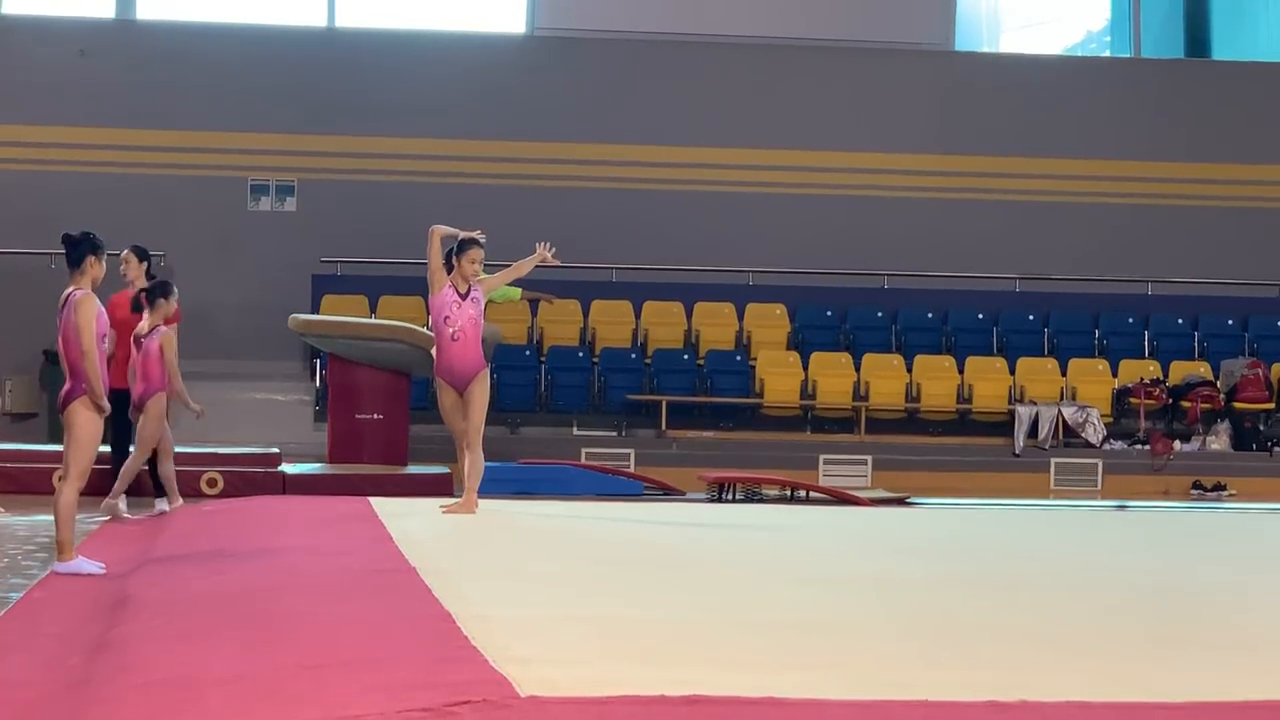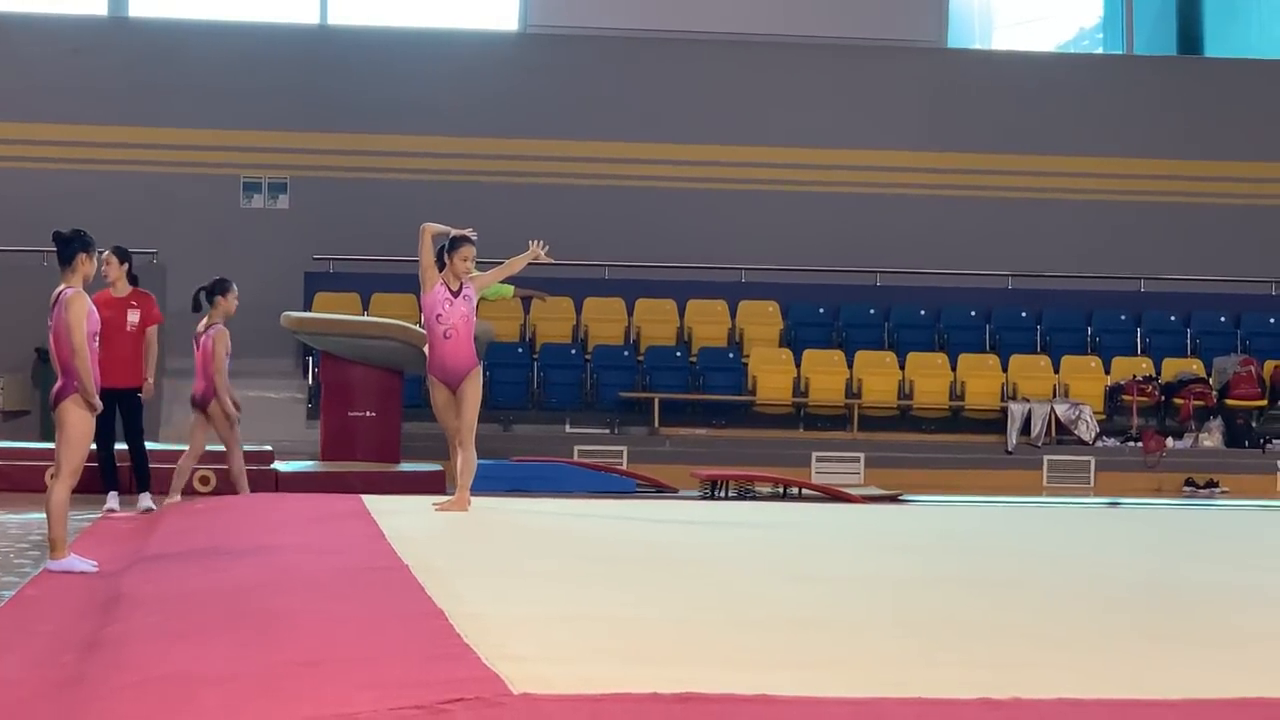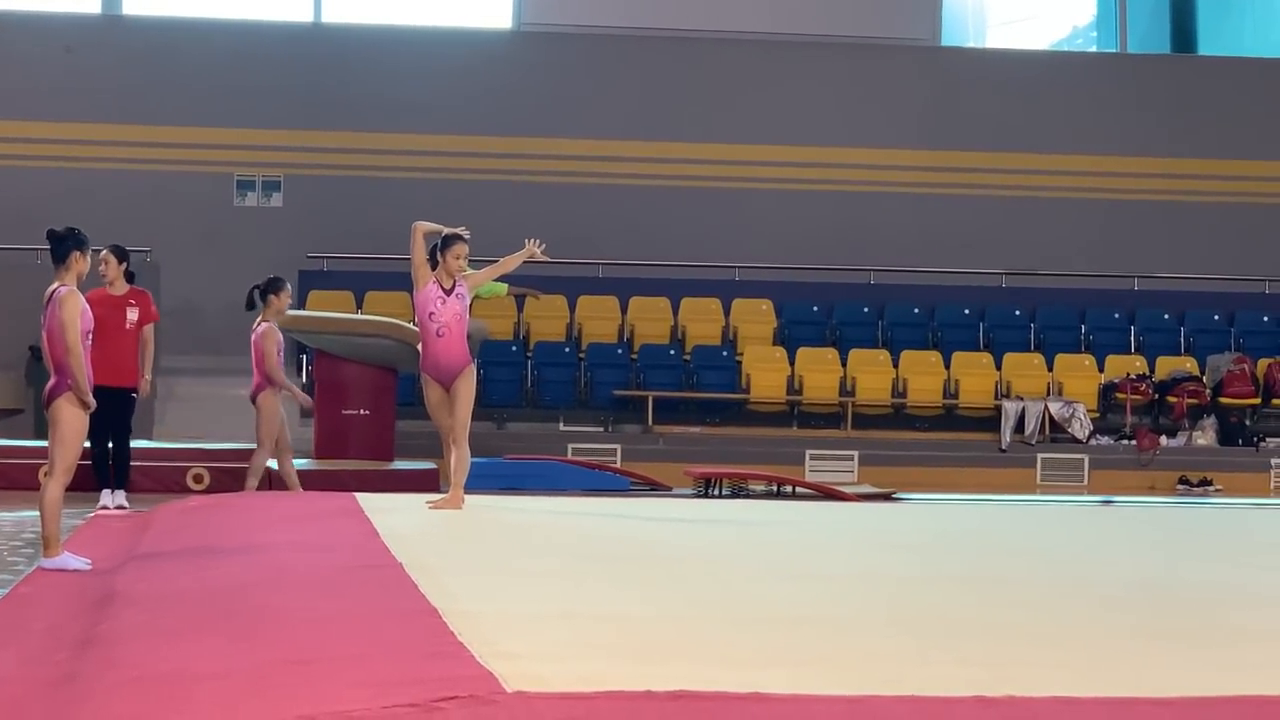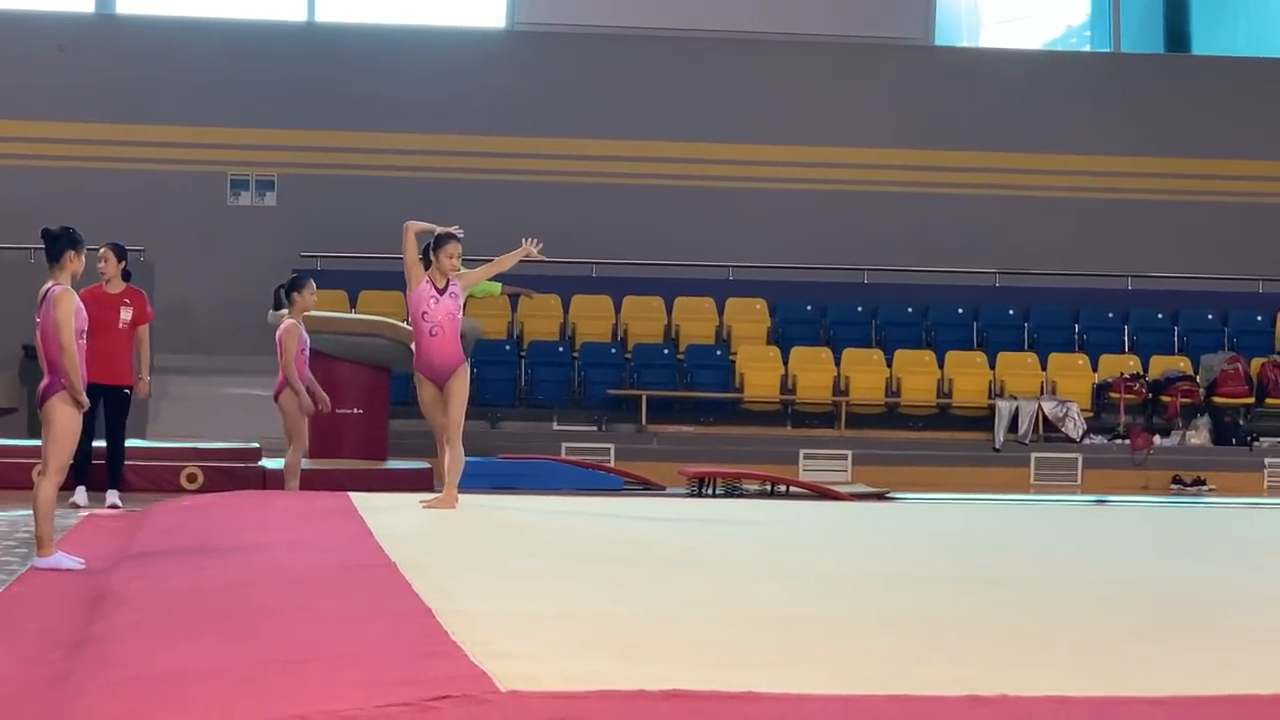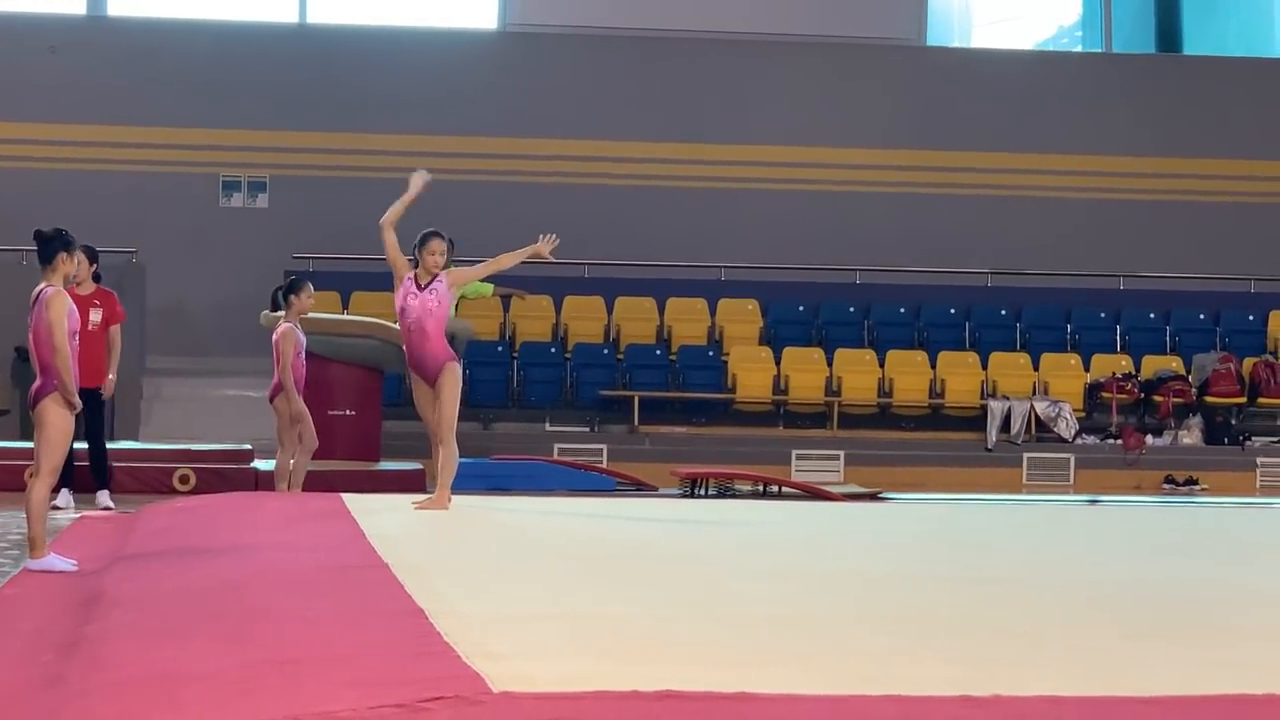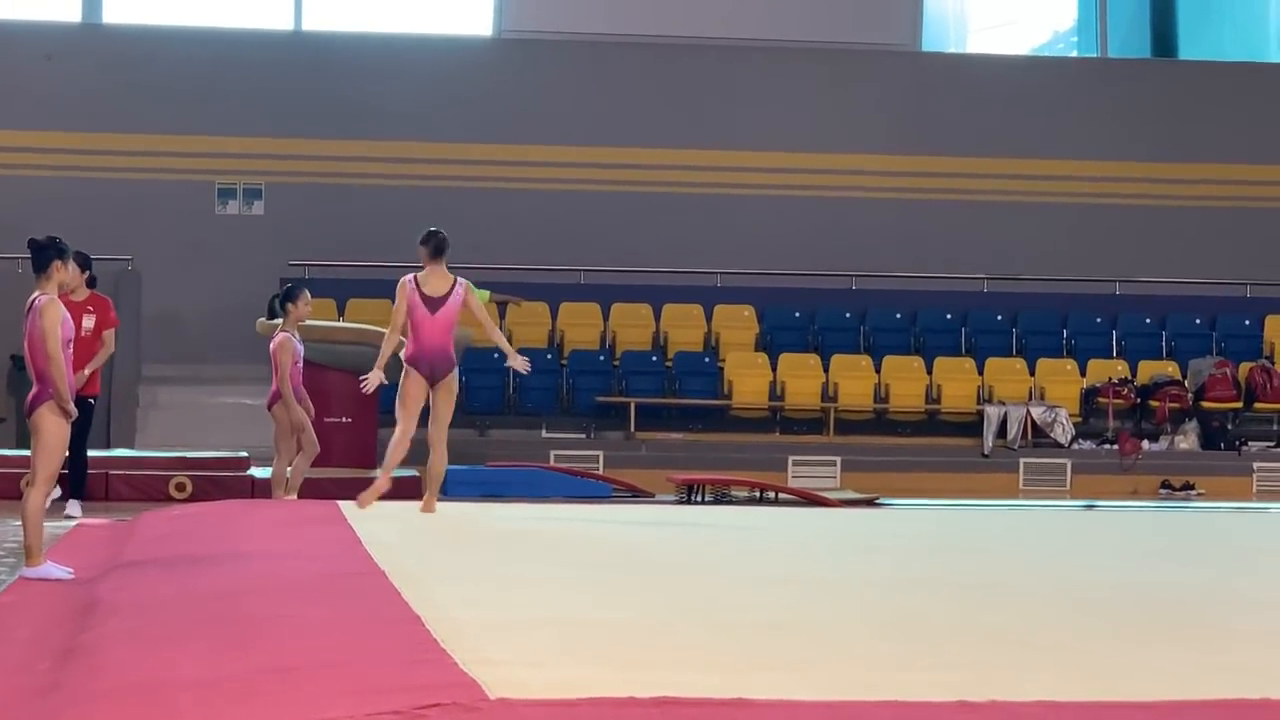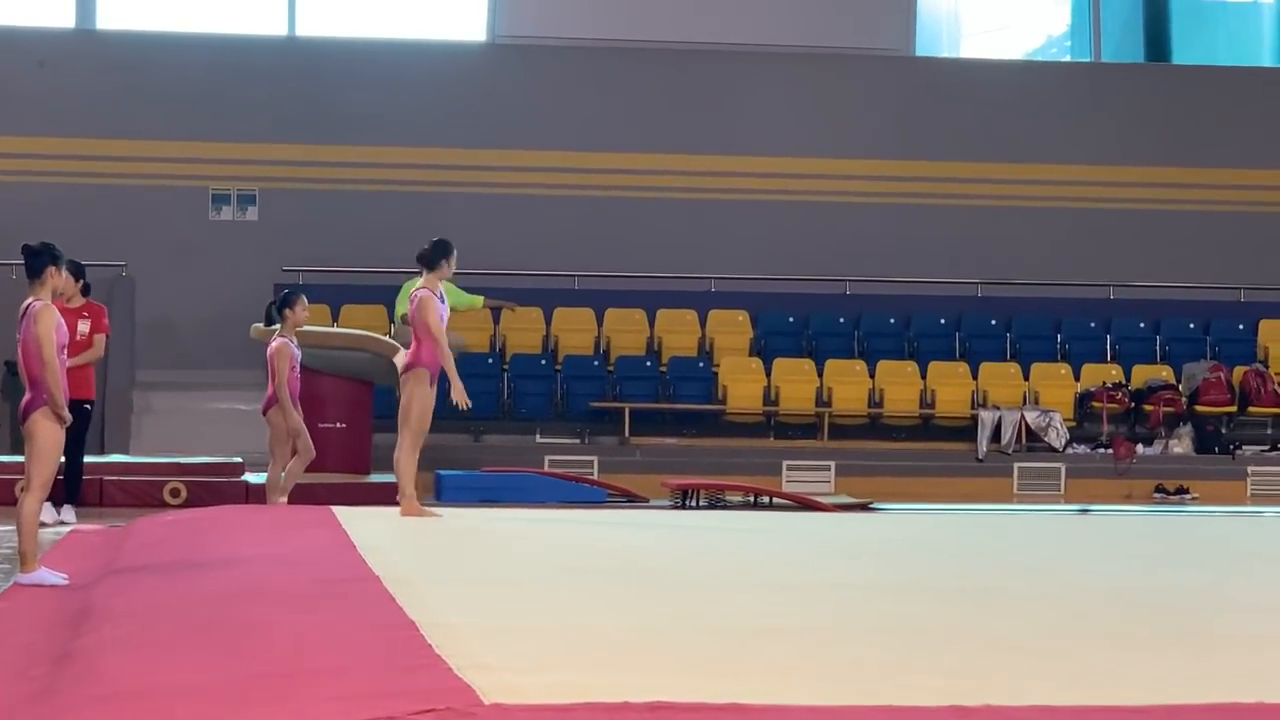
dt=0.5s
person 1, frame 1
left shoulder: (68, 298)
right shoulder: (86, 299)
left elbow: (66, 350)
right elbow: (88, 352)
right wrist: (101, 398)
left hip: (75, 395)
right hip: (85, 398)
left knee: (72, 480)
right knee: (73, 480)
left ankle: (68, 553)
right ankle: (66, 557)
person 1, frame 2
left shoulder: (59, 296)
right shoulder: (77, 297)
left elbow: (58, 348)
right elbow: (79, 351)
right wrist: (92, 396)
left hip: (66, 392)
right hip: (76, 395)
left knee: (63, 477)
right knee: (65, 478)
left ankle: (60, 551)
right ankle: (58, 554)
person 1, frame 3
left shoulder: (52, 294)
right shoulder: (70, 295)
left elbow: (49, 345)
right elbow: (73, 349)
right wrist: (85, 394)
left hip: (59, 391)
right hip: (69, 394)
left knee: (57, 475)
right knee: (59, 476)
left ankle: (54, 549)
right ankle: (51, 552)
person 1, frame 4
left shoulder: (46, 293)
right shoulder: (65, 295)
left elbow: (43, 344)
right elbow: (67, 348)
right wrist: (80, 394)
left hip: (52, 390)
right hip: (63, 393)
left knee: (50, 474)
right knee: (52, 475)
left ankle: (47, 549)
right ankle: (45, 552)
person 1, frame 5
left shoulder: (39, 294)
right shoulder: (57, 296)
left elbow: (37, 345)
right elbow: (60, 349)
right wrist: (72, 395)
left hip: (45, 391)
right hip: (55, 395)
left knee: (42, 476)
right knee: (45, 476)
left ankle: (40, 550)
right ankle: (38, 554)
person 1, frame 6
left shoulder: (34, 302)
right shoulder: (51, 304)
left elbow: (33, 354)
right elbow: (54, 358)
right wrist: (67, 402)
left hip: (41, 400)
right hip: (51, 403)
left knee: (38, 484)
right knee: (41, 485)
left ankle: (36, 558)
right ankle: (34, 562)
person 1, frame 7
left shoulder: (27, 308)
right shoulder: (45, 310)
left elbow: (25, 360)
right elbow: (49, 363)
right wrist: (61, 409)
left hip: (34, 405)
right hip: (45, 408)
left knee: (33, 490)
right knee: (36, 490)
left ankle: (30, 564)
right ankle: (28, 568)
person 2, frame 1
left shoulder: (481, 288)
right shoulder: (439, 283)
left elbow: (515, 271)
right elbow: (435, 232)
left wrist: (539, 257)
right wrist: (462, 234)
left hip: (475, 373)
right hip: (446, 375)
left knee: (473, 440)
right knee: (460, 440)
left ankle: (469, 499)
right ankle: (466, 496)
person 2, frame 2
left shoulder: (473, 286)
right shoulder: (431, 281)
left elbow: (506, 269)
right elbow: (426, 230)
left wrist: (531, 254)
right wrist: (454, 232)
left hip: (468, 371)
right hip: (438, 373)
left knee: (466, 437)
right knee: (453, 438)
left ankle: (462, 496)
right ankle: (459, 494)
person 2, frame 3
left shoulder: (466, 284)
right shoulder: (424, 280)
left elbow: (501, 267)
right elbow: (418, 228)
left wrist: (527, 253)
right wrist: (446, 230)
left hip: (461, 368)
right hip: (431, 371)
left knee: (459, 435)
right knee: (446, 437)
left ankle: (456, 494)
right ankle: (452, 492)
person 2, frame 4
left shoulder: (460, 282)
right shoulder: (417, 279)
left elbow: (496, 266)
right elbow: (409, 228)
left wrist: (524, 251)
right wrist: (437, 230)
left hip: (455, 367)
right hip: (425, 370)
left knee: (453, 435)
right knee: (440, 436)
left ankle: (450, 493)
right ankle: (446, 491)
person 2, frame 5
left shoulder: (450, 280)
right shoulder: (403, 276)
left elbow: (496, 265)
right elbow: (386, 227)
left wrist: (532, 250)
right wrist: (413, 192)
left hip: (444, 366)
right hip: (418, 370)
left knee: (446, 434)
right knee: (436, 435)
left ankle: (443, 493)
right ankle: (440, 491)
person 2, frame 6
left shoulder: (407, 283)
right shoulder: (463, 287)
left elbow: (395, 330)
right elbow: (487, 325)
left wrist: (379, 367)
right wrist: (510, 354)
left hip: (417, 365)
right hip: (447, 365)
left knee: (404, 428)
right knee: (438, 437)
left ankle: (382, 480)
right ankle: (430, 499)
person 2, frame 7
left shoulder: (429, 291)
right shoulder: (426, 297)
right elbow: (440, 343)
right wrist: (456, 382)
left hip: (423, 369)
right hip: (419, 371)
left knee: (414, 439)
right knee: (408, 439)
left ankle: (408, 497)
right ankle: (409, 502)
person 3, frame 1
right shoulder: (115, 301)
right elbow: (109, 342)
right hip: (119, 382)
right knee: (118, 442)
left ankle: (161, 498)
right ankle: (121, 497)
person 3, frame 2
left shoulder: (145, 300)
right shoulder: (97, 301)
left elbow: (151, 342)
left wrist: (149, 378)
left hip: (132, 382)
right hip: (102, 382)
left knee: (135, 439)
right knee: (103, 441)
left ankle: (144, 495)
right ankle: (112, 494)
person 3, frame 3
left shoulder: (141, 298)
right shoulder: (92, 298)
left elbow: (148, 340)
left wrist: (146, 376)
left hip: (127, 381)
right hip: (97, 380)
left knee: (121, 438)
right knee: (98, 438)
left ankle: (120, 491)
right ankle: (105, 491)
person 3, frame 4
left shoulder: (137, 298)
right shoulder: (87, 295)
left elbow: (143, 340)
left wrist: (144, 376)
left hip: (121, 379)
right hip: (89, 376)
left knee: (116, 437)
right knee: (84, 434)
left ankle: (113, 491)
right ankle: (80, 489)
person 3, frame 5
left shoulder: (108, 298)
left elbow: (115, 341)
left wrist: (111, 375)
left hip: (94, 381)
left knee: (95, 437)
left ankle: (104, 492)
right ankle: (64, 491)
person 3, frame 6
left shoulder: (102, 304)
left elbow: (109, 346)
left wrist: (85, 372)
left hip: (85, 387)
left knee: (77, 443)
left ankle: (74, 500)
right ankle: (51, 485)
person 3, frame 7
left shoulder: (96, 311)
left elbow: (98, 350)
left wrist: (66, 363)
left hip: (81, 393)
left knee: (74, 451)
left ankle: (69, 506)
right ankle: (47, 504)
person 4, frame 1
left shoulder: (138, 331)
right shoulder: (165, 334)
left elbow: (133, 369)
right elbow: (173, 374)
left wrist: (135, 401)
right wrist: (189, 402)
left hip: (140, 395)
right hip: (154, 397)
left knee: (167, 449)
right knee: (141, 453)
left ankle: (175, 501)
right ankle: (113, 500)
person 4, frame 2
left shoulder: (202, 328)
right shoulder: (221, 332)
right elbow: (218, 373)
left wrist: (231, 395)
right wrist: (227, 405)
left hip: (199, 394)
right hip: (213, 396)
left knee: (194, 450)
right knee: (235, 447)
left ankle: (173, 497)
person 4, frame 3
left shoulder: (262, 325)
right shoulder: (269, 329)
right elbow: (272, 368)
left wrist: (292, 392)
right wrist: (297, 392)
left hip: (270, 392)
right hip: (267, 393)
left knee: (284, 446)
right knee: (265, 448)
left ankle: (296, 494)
person 4, frame 4
left shoulder: (297, 325)
right shoulder: (291, 326)
right elbow: (288, 365)
left wrist: (318, 392)
right wrist: (304, 395)
left hip: (296, 392)
right hip: (289, 391)
left knee: (298, 446)
right knee: (298, 446)
person 4, frame 5
left shoulder: (294, 327)
right shoulder: (287, 330)
right elbow: (284, 368)
right wrist: (294, 401)
left hip: (292, 394)
right hip: (285, 394)
left knee: (309, 443)
right knee: (288, 448)
left ankle: (295, 491)
person 4, frame 6
left shoulder: (293, 335)
right shoulder: (285, 339)
right elbow: (283, 379)
left wrist: (306, 401)
right wrist: (294, 411)
left hip: (292, 400)
right hip: (284, 402)
left knee: (311, 448)
right knee: (284, 456)
left ankle: (290, 494)
right ankle: (278, 502)
person 4, frame 7
left shoulder: (290, 340)
right shoulder: (282, 344)
right elbow: (280, 384)
left wrist: (295, 411)
right wrist: (291, 416)
left hip: (286, 405)
right hip: (279, 406)
left knee: (306, 453)
right knee: (279, 461)
left ankle: (281, 497)
right ankle: (273, 507)
